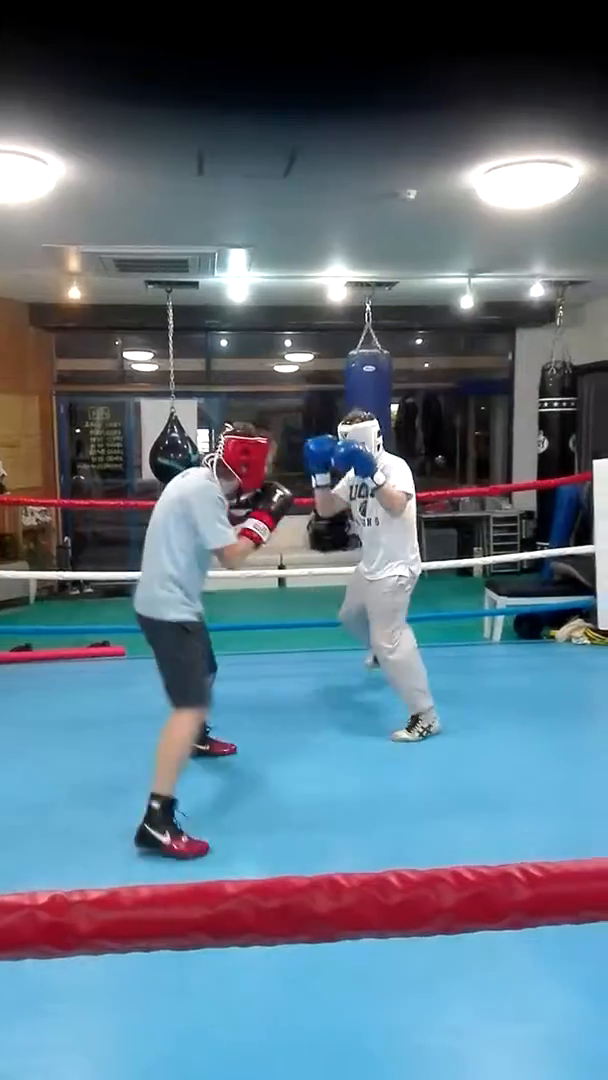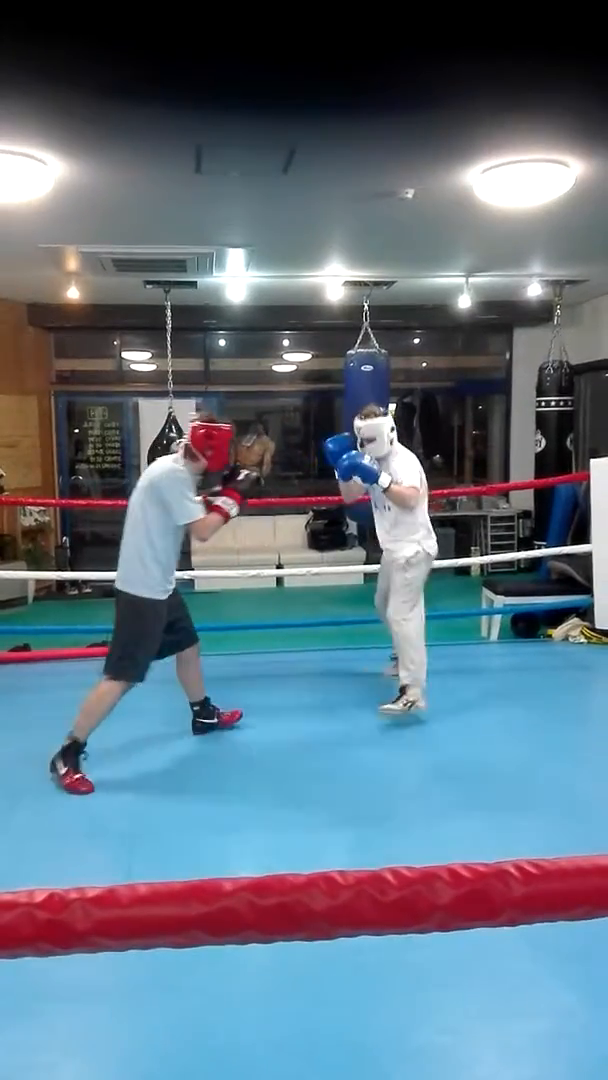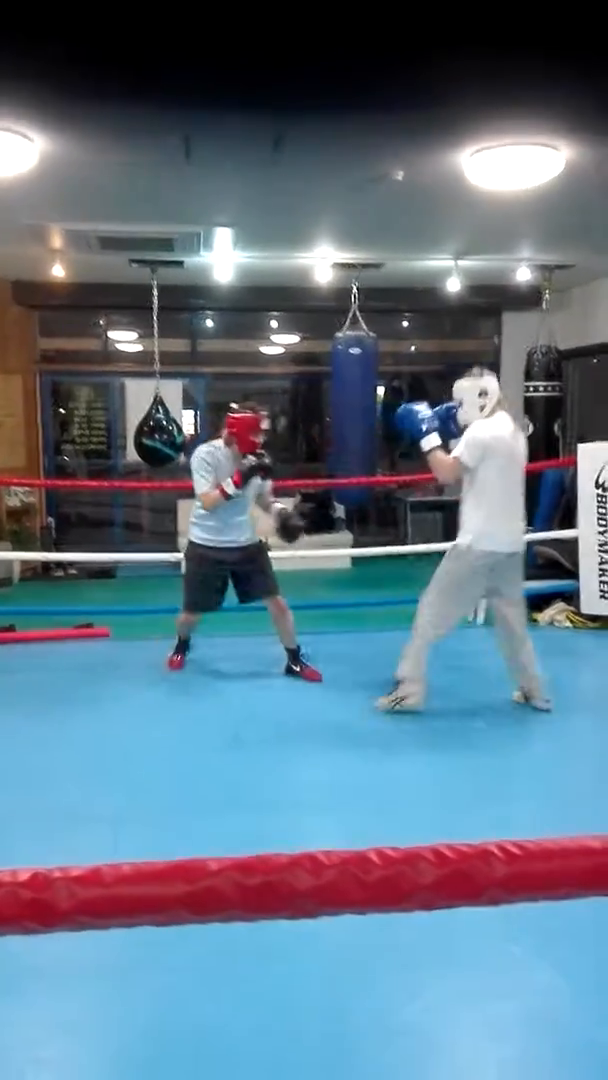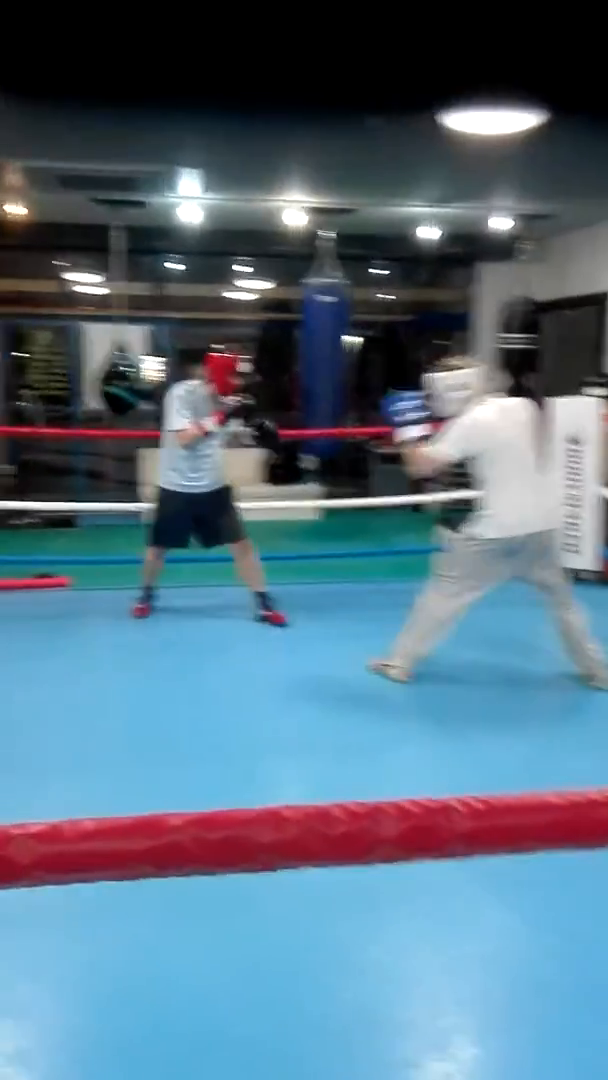
dt=0.7s
person 1, frame 1
left shoulder: (196, 479)
right shoulder: (203, 490)
right elbow: (231, 556)
left wrist: (248, 510)
right wrist: (264, 515)
left hip: (176, 604)
right hip: (168, 611)
left knee: (204, 671)
right knee: (189, 707)
left ankle: (199, 738)
right ankle: (158, 817)
person 1, frame 2
left shoulder: (175, 469)
right shoulder: (172, 474)
left elbow: (187, 516)
right elbow: (201, 531)
left wrist: (219, 496)
right wrist: (232, 497)
left hip: (160, 586)
right hip: (142, 590)
left knee: (189, 649)
right knee: (121, 678)
left ankle: (204, 715)
right ankle: (68, 756)
person 1, frame 3
left shoulder: (256, 456)
right shoulder: (206, 455)
left elbow: (263, 496)
right elbow: (208, 501)
left wrist: (281, 512)
right wrist: (239, 477)
left hip: (245, 543)
right hip: (207, 545)
left knee: (276, 600)
right knee: (193, 610)
left ankle: (295, 660)
right ankle: (181, 647)
person 1, frame 4
left shoulder: (222, 399)
right shoulder: (183, 392)
right elbow: (185, 438)
right wrist: (220, 417)
left hip: (213, 487)
right hip: (177, 487)
left knee: (242, 544)
right knee: (158, 548)
left ankle: (264, 605)
right ankle: (146, 595)
person 2, frame 1
left shoulder: (394, 467)
right shoulder: (353, 471)
left elbow: (399, 507)
right elbow: (326, 510)
left wrist: (373, 474)
right wrist: (320, 473)
left hip: (395, 570)
right hip: (369, 567)
left knee: (390, 640)
right knee: (351, 618)
left ankle: (423, 714)
right ankle: (384, 653)
person 2, frame 2
left shoulder: (403, 461)
right shoulder: (373, 461)
left elbow: (411, 500)
right elbow: (350, 496)
left wrist: (379, 479)
right wrist: (343, 468)
left hip: (413, 549)
right hip: (393, 549)
left knee: (401, 612)
right knee: (385, 605)
left ankle: (412, 691)
right ankle: (407, 659)
person 2, frame 3
left shoulder: (481, 432)
right shoulder: (513, 433)
left elbow: (447, 474)
left wrist: (427, 436)
right wrist: (447, 434)
left hip: (480, 543)
right hip: (511, 544)
left knee: (434, 612)
right knee: (511, 618)
left ankle: (409, 688)
right ankle: (532, 690)
person 2, frame 4
left shoulder: (468, 424)
right shoulder: (522, 408)
left elbow: (422, 468)
left hip: (496, 531)
right hip: (540, 527)
left knee: (446, 590)
right knee: (560, 597)
left ankle: (400, 662)
